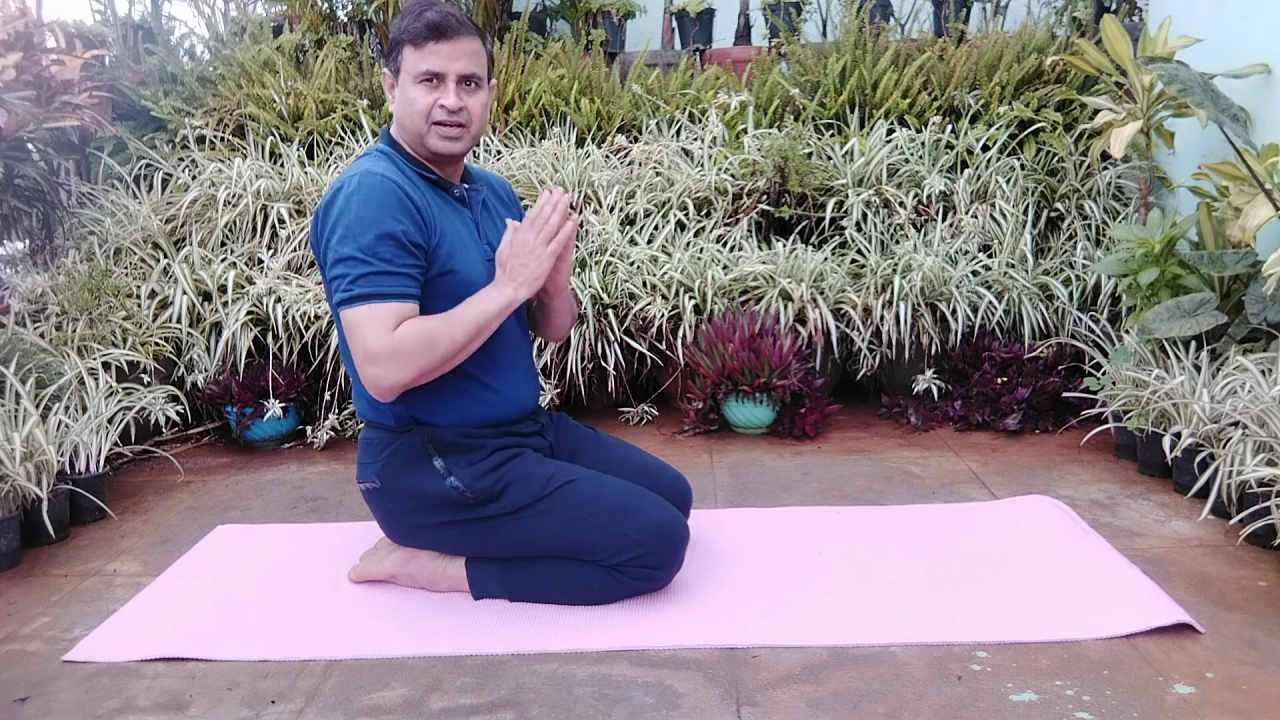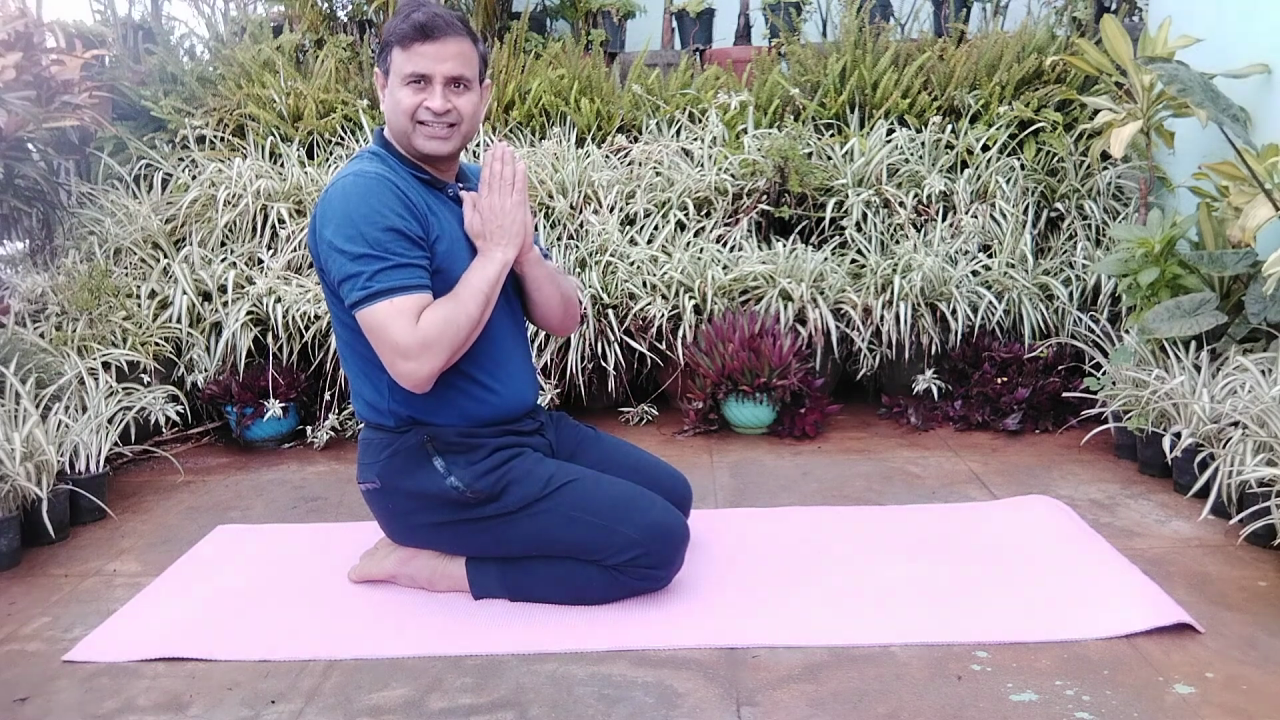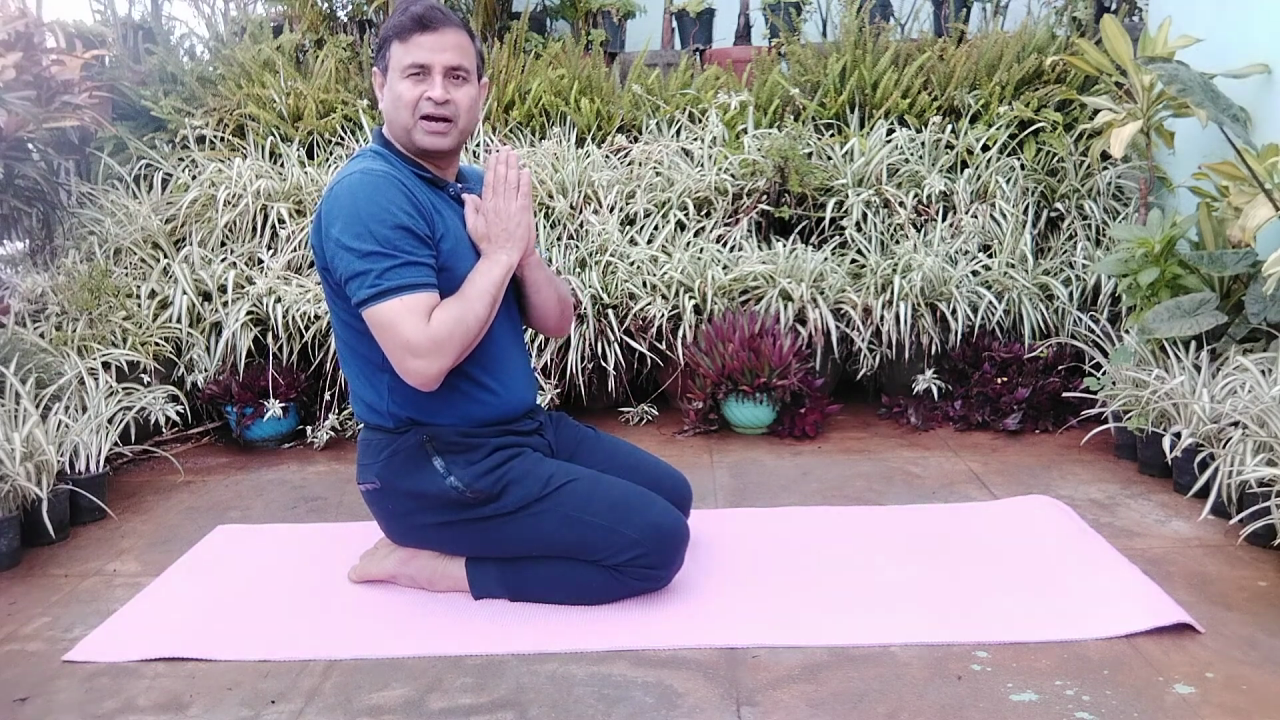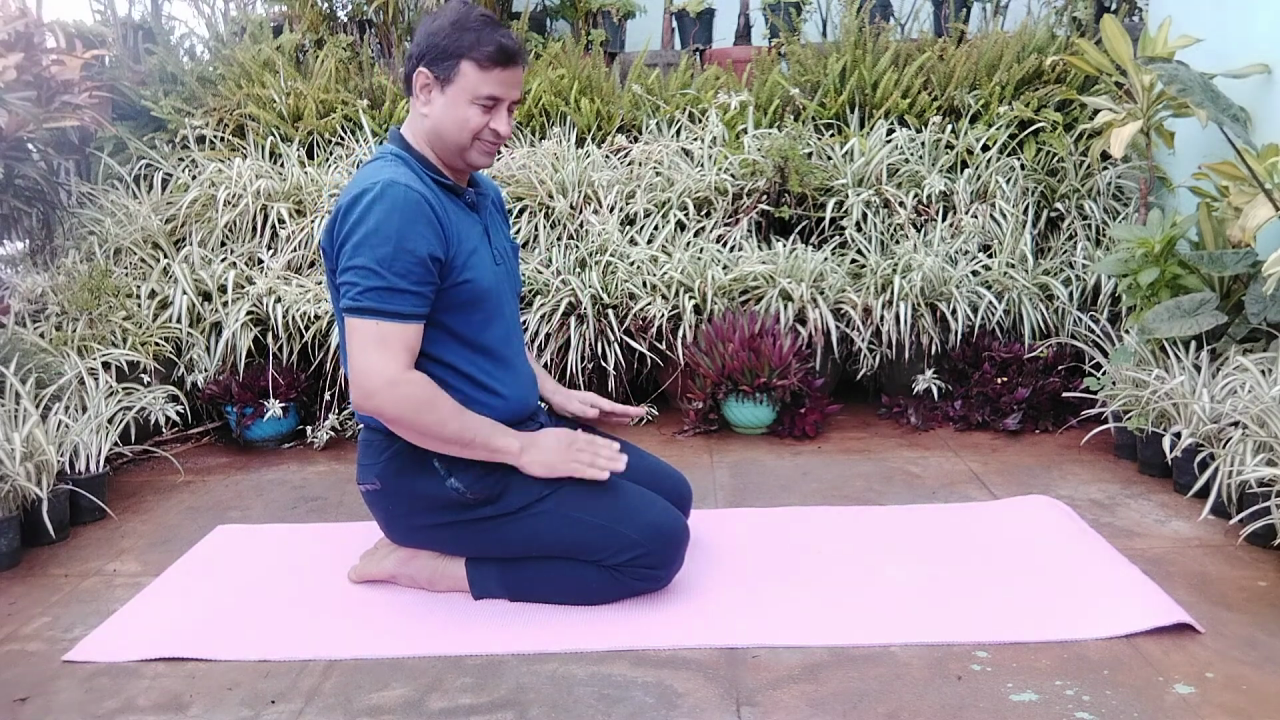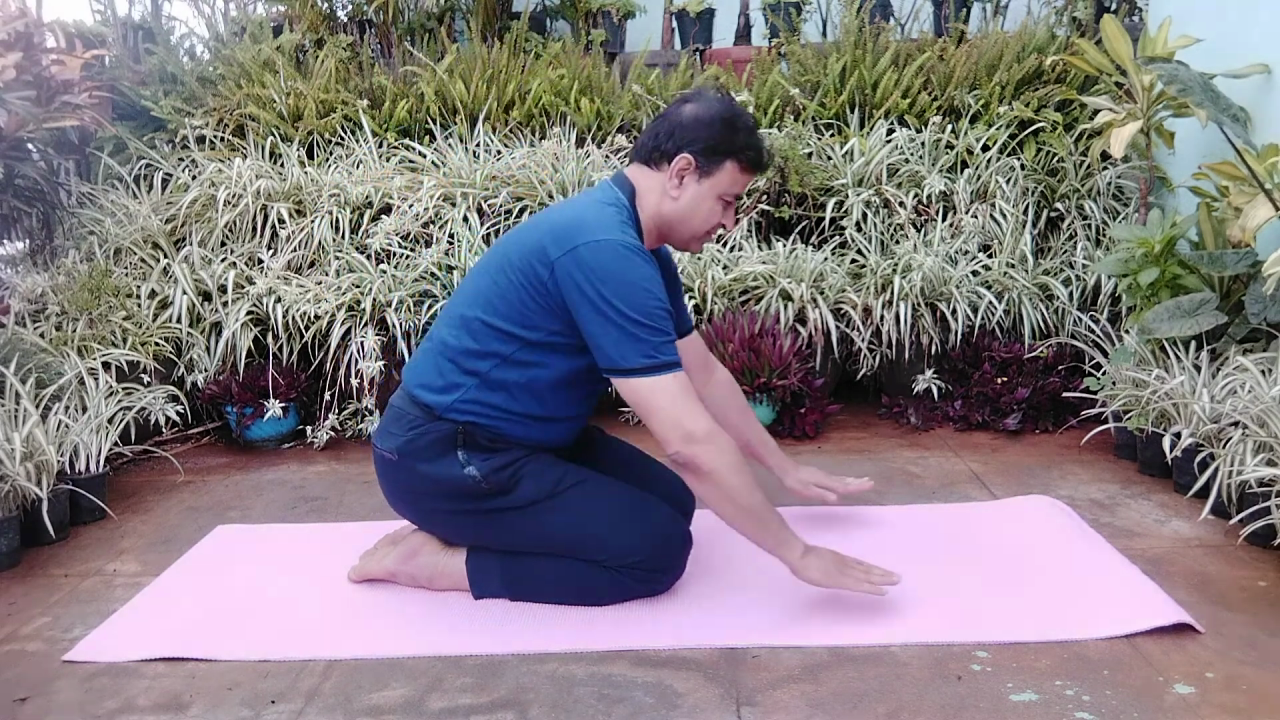
dt=1s
person 1, frame 1
left shoulder: (492, 191)
right shoulder: (372, 195)
left elbow: (551, 327)
right elbow: (385, 368)
left wrist: (553, 275)
right wrist: (511, 285)
left hip: (518, 429)
right hip: (433, 465)
left knee: (670, 495)
right knee: (656, 541)
left ankle: (444, 544)
right ankle: (430, 562)
person 1, frame 2
left shoulder: (483, 188)
right shoulder: (364, 197)
left elbow: (564, 319)
right elbow: (414, 362)
left wrist: (523, 247)
right wrist: (496, 249)
left hip: (524, 426)
right hip: (433, 465)
left knee: (671, 495)
right knee: (658, 540)
left ankle: (443, 545)
right ankle: (429, 562)
person 1, frame 3
left shoulder: (480, 188)
right shoulder: (367, 195)
left elbow: (557, 321)
right elbow: (423, 360)
left wrist: (523, 249)
right wrist: (500, 252)
right hip: (432, 464)
left knee: (670, 495)
right knee: (657, 540)
left ankle: (451, 542)
right ankle: (425, 561)
person 1, frame 4
left shoulder: (481, 193)
right shoulder: (390, 201)
right elbow: (380, 387)
left wrist: (551, 391)
right wrist: (521, 448)
left hip: (511, 431)
right hip: (434, 468)
left knee: (669, 495)
right knee: (655, 541)
left ankle: (445, 543)
right ankle: (425, 561)
person 1, frame 5
left shoulder: (639, 245)
right shoulder: (607, 252)
left elbow: (703, 372)
right elbow: (689, 442)
left wrist: (786, 468)
right wrist: (798, 553)
left hip: (506, 439)
right hip: (445, 458)
left knee: (664, 503)
right knee: (656, 546)
left ankle: (483, 530)
right ankle: (441, 557)
